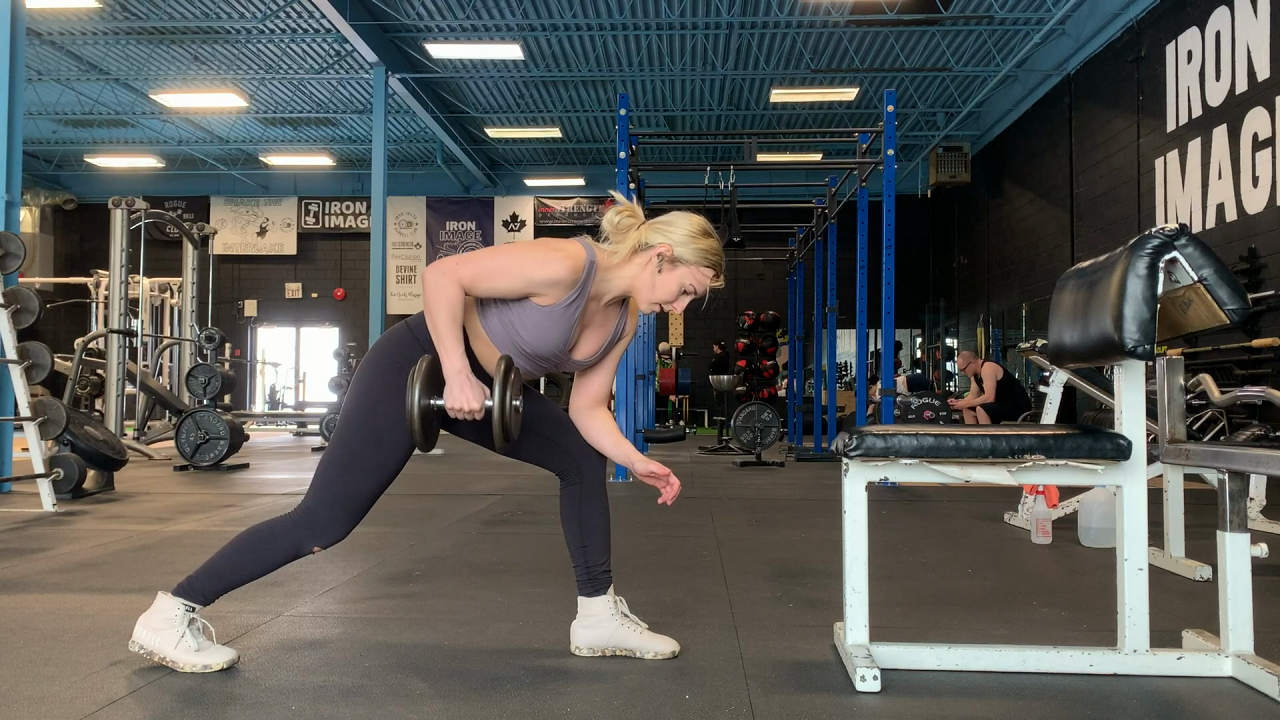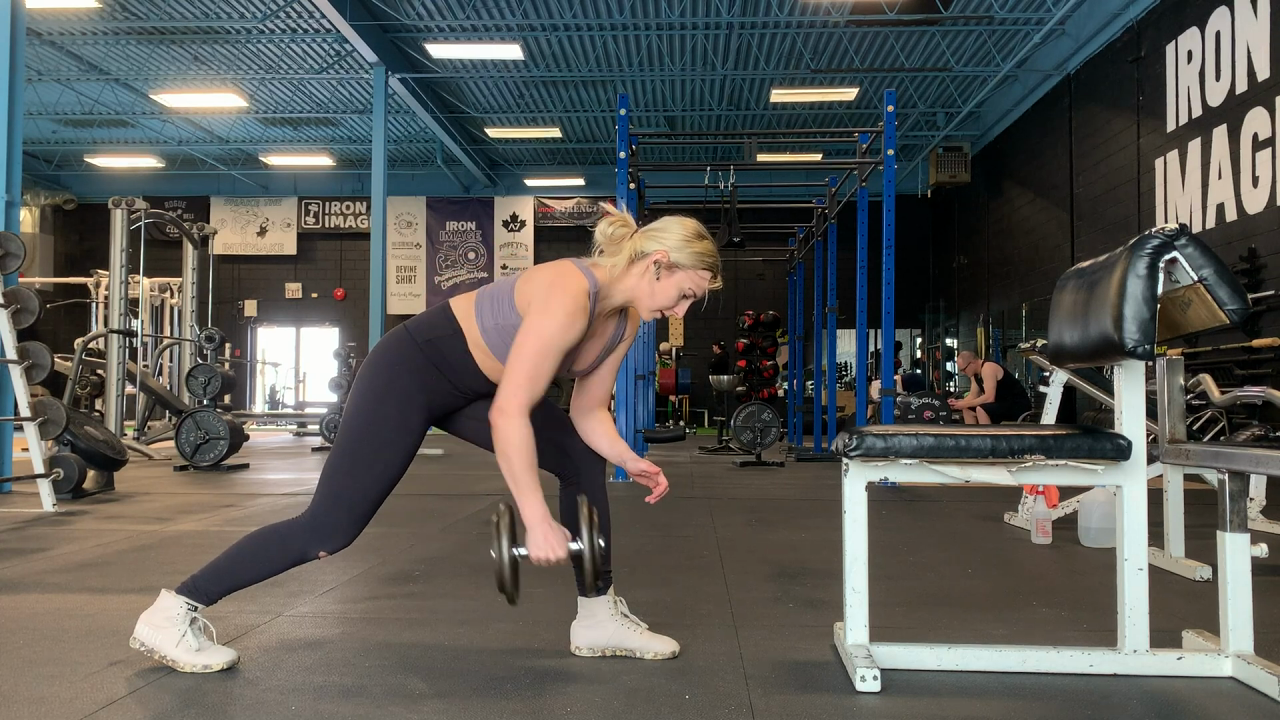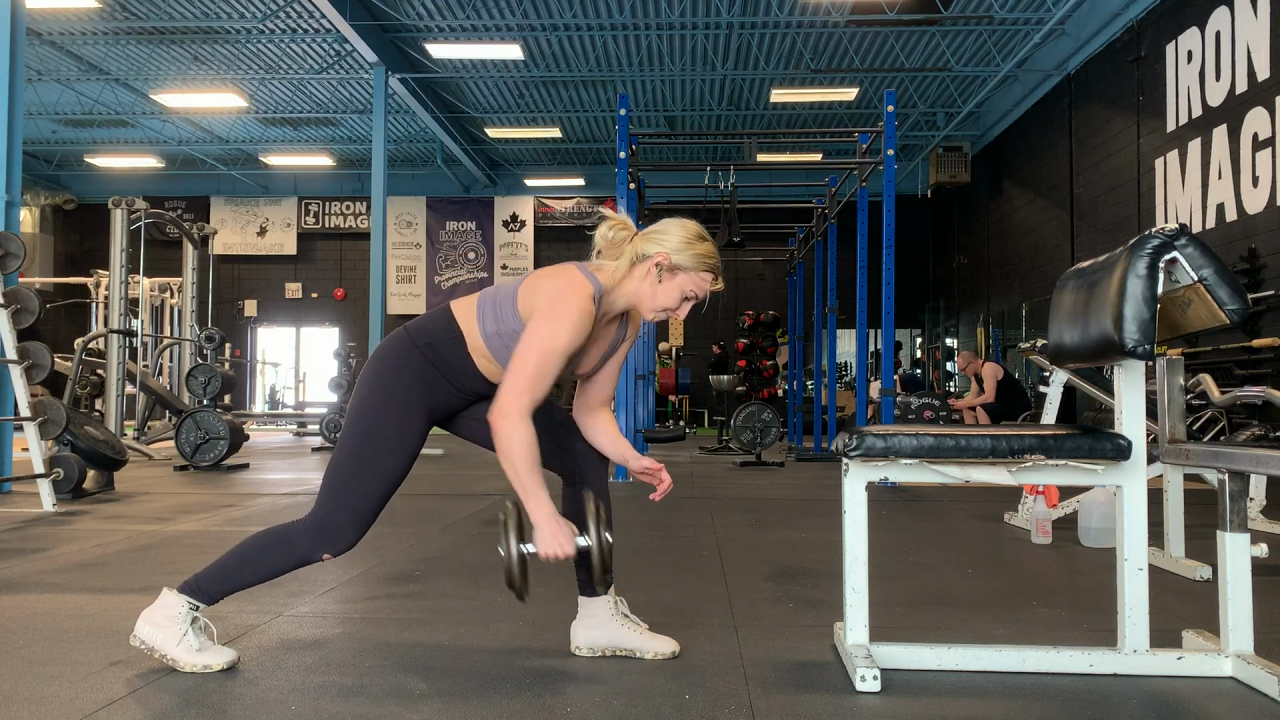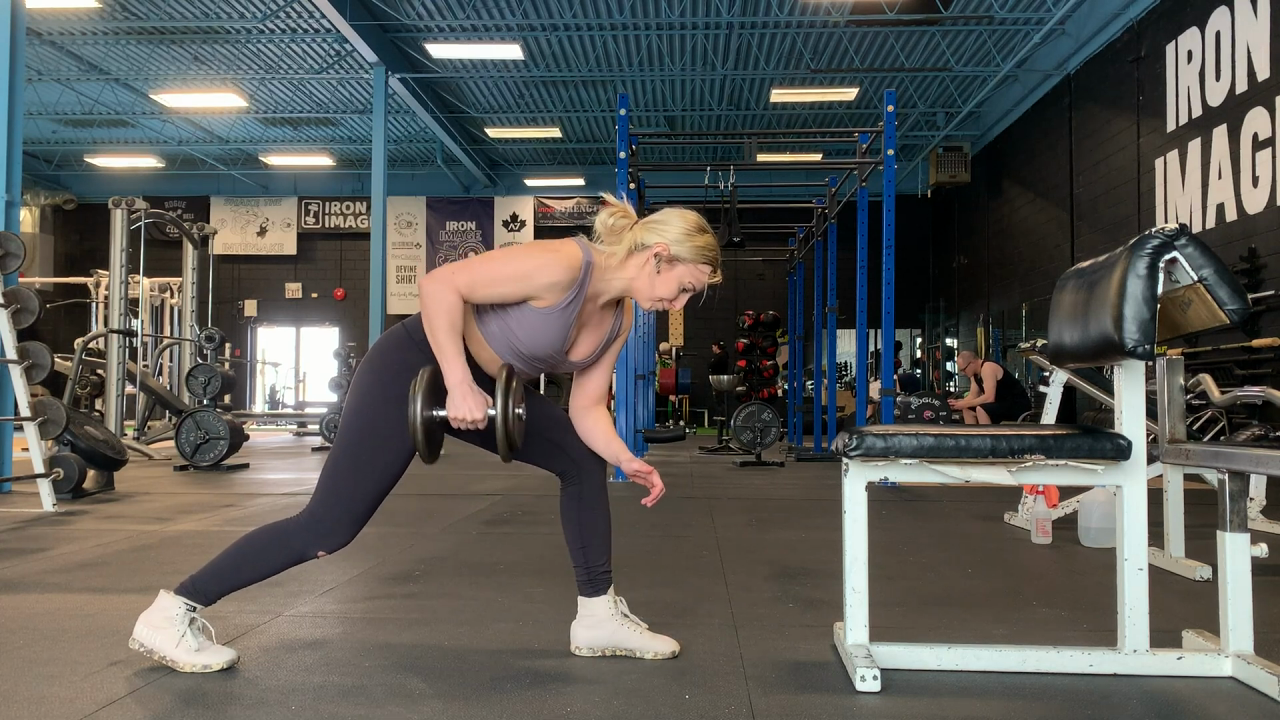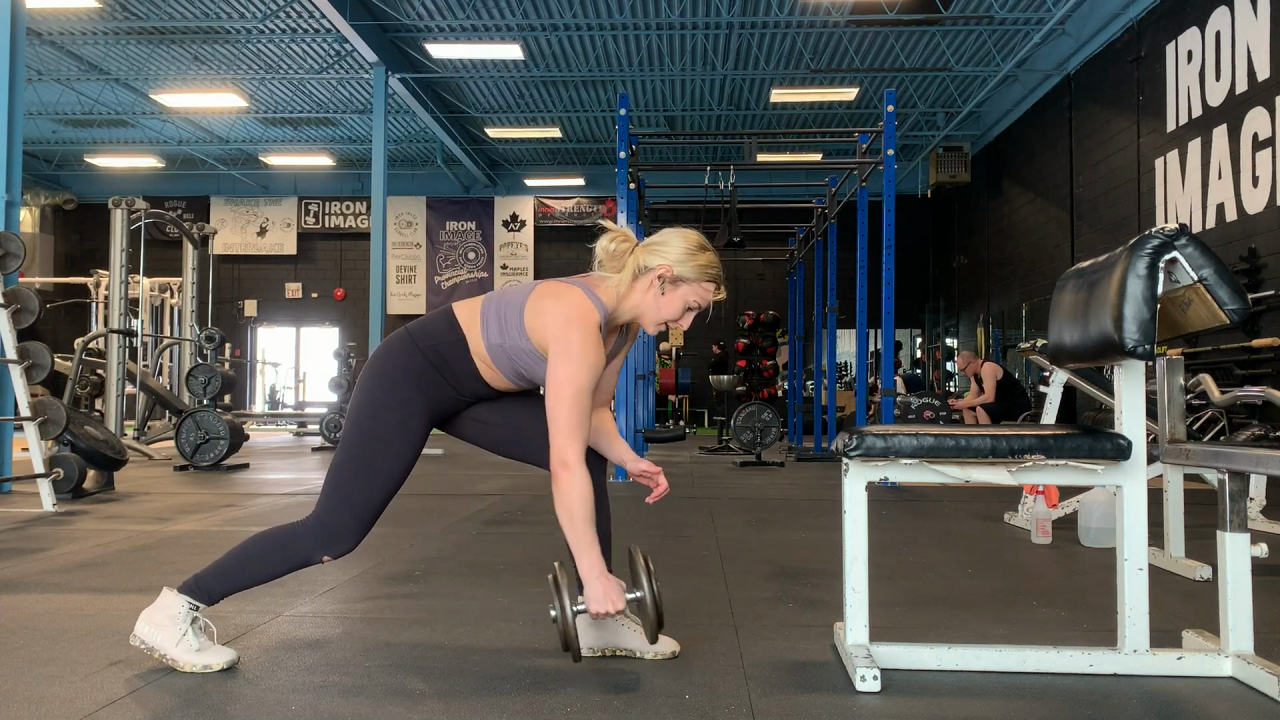
dt=0.7s
person 1, frame 1
left shoulder: (623, 318)
right shoulder: (564, 263)
left elbow: (588, 409)
right elbow: (441, 276)
left wrist: (636, 461)
right wrist: (458, 376)
left hip: (479, 381)
right hip: (414, 365)
left knee: (584, 458)
right knee: (324, 520)
left ankle: (598, 616)
right ankle: (169, 614)
person 1, frame 2
left shoulder: (625, 320)
right shoulder: (569, 294)
left elbow: (587, 409)
right elbow: (510, 414)
left wrist: (628, 459)
right wrist: (537, 522)
left hip: (469, 386)
right hip: (412, 369)
left knee: (584, 461)
right knee: (331, 526)
left ankle: (598, 619)
right ankle: (171, 613)
person 1, frame 3
left shoulder: (626, 321)
right shoulder: (573, 299)
left elbow: (590, 410)
right elbow: (510, 417)
left wrist: (631, 458)
right wrist: (545, 520)
left hip: (474, 386)
right hip: (414, 371)
left knee: (588, 460)
right knee: (335, 528)
left ankle: (598, 617)
right ankle: (172, 612)
person 1, frame 4
left shoulder: (620, 316)
right shoulder: (562, 264)
left elbow: (587, 406)
right elbow: (438, 285)
left wrist: (627, 459)
right wrist: (458, 384)
left hip: (477, 377)
right hip: (413, 366)
left knee: (584, 460)
right knee: (330, 525)
left ankle: (598, 618)
right ankle: (170, 613)
person 1, frame 5
left shoulder: (625, 322)
right shoulder: (579, 323)
left elbow: (591, 412)
right elbow: (561, 463)
left wrist: (630, 460)
right wrist: (595, 578)
left hip: (475, 386)
right hip: (413, 372)
left knee: (593, 462)
right knee: (336, 530)
left ankle: (598, 624)
right ankle: (172, 612)
